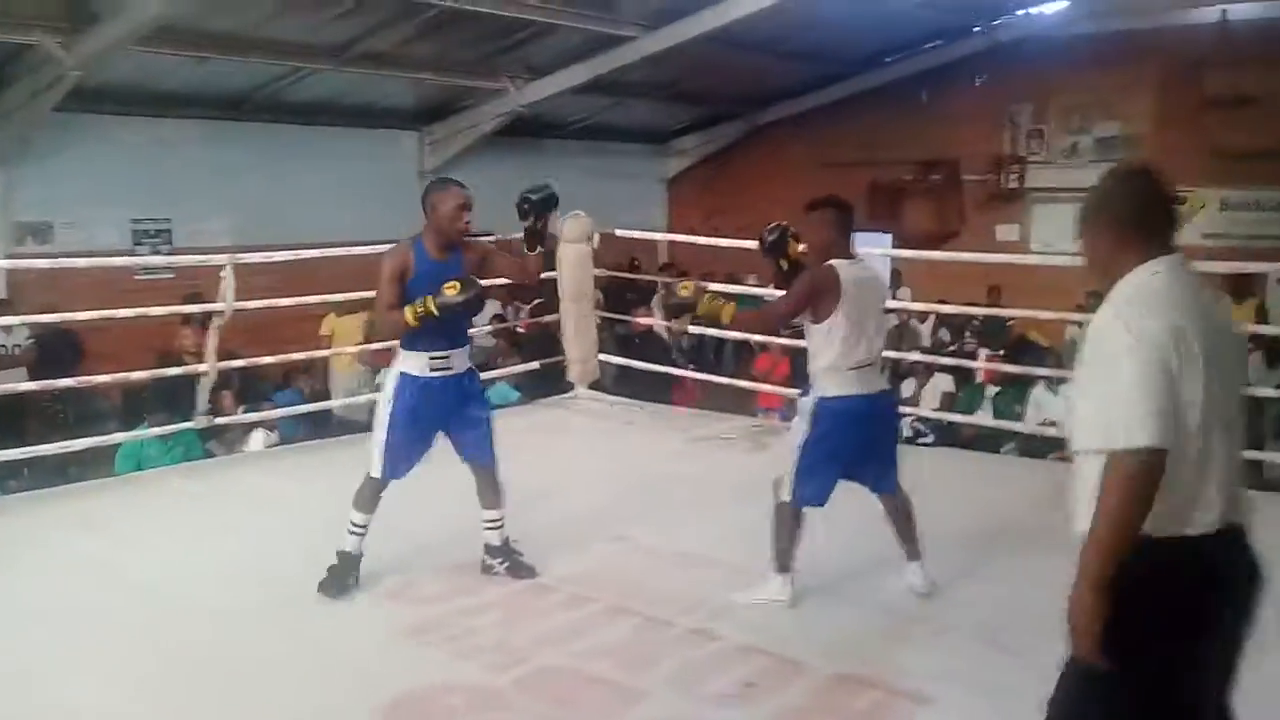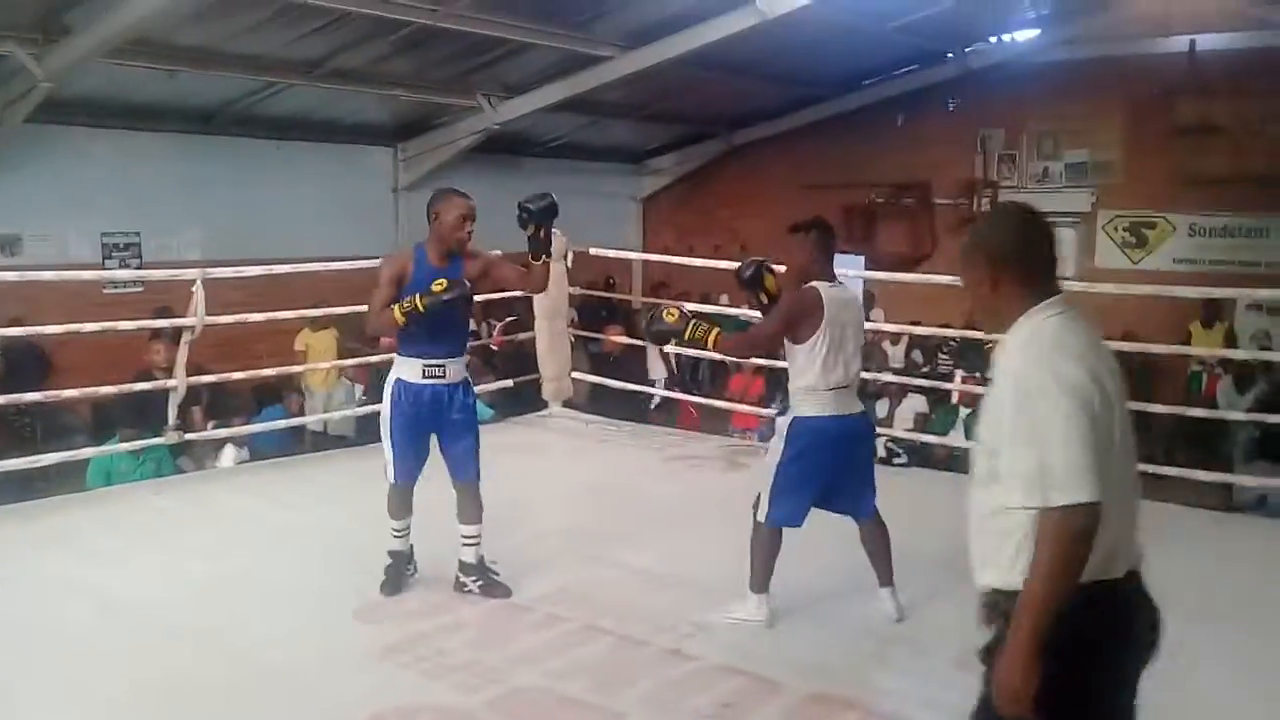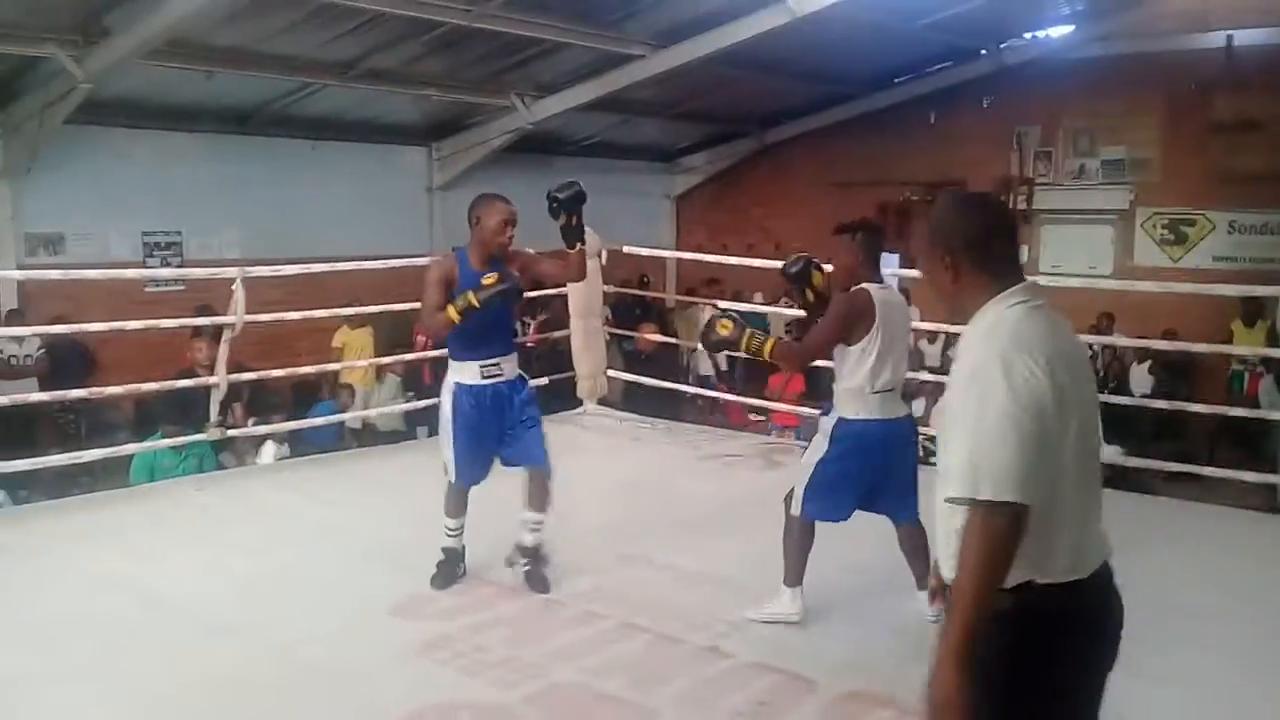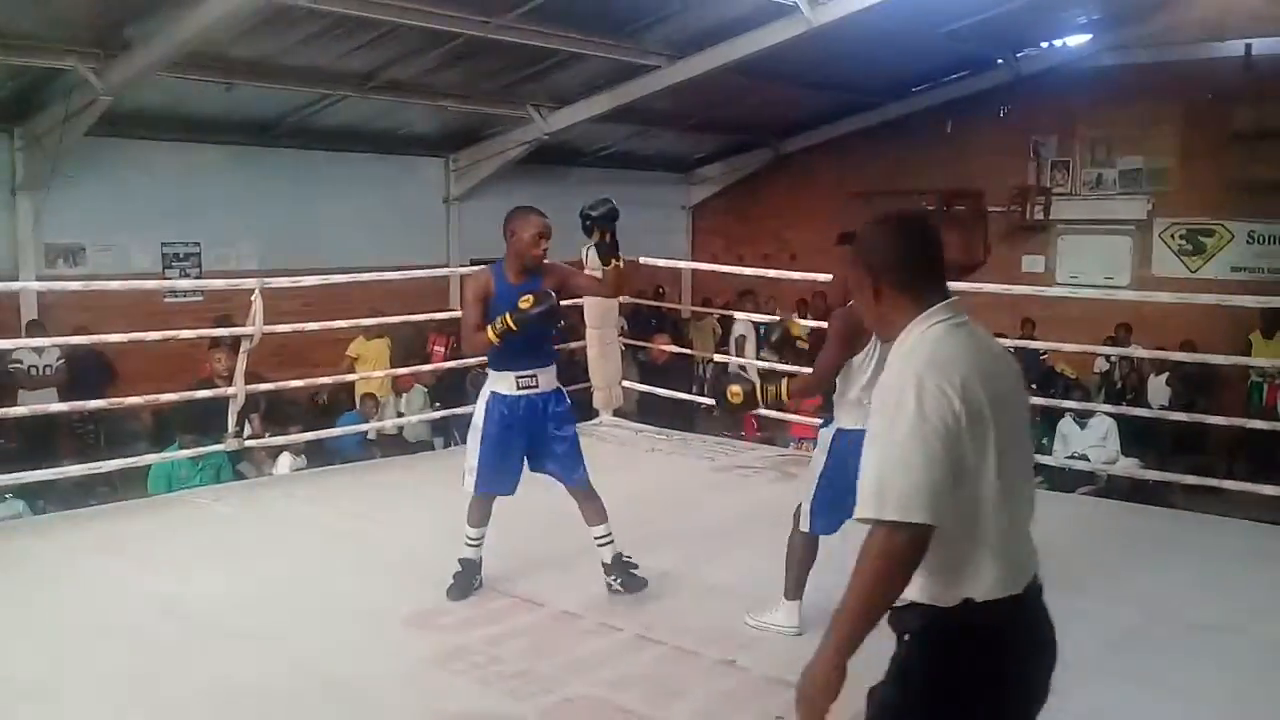
dt=0.2s
person 1, frame 1
left shoulder: (1129, 314)
right shoulder: (1207, 306)
left elbow: (1136, 461)
left wrist: (1090, 582)
left hip: (1161, 572)
right hip: (1222, 558)
person 1, frame 2
left shoulder: (1039, 359)
right shoulder: (1073, 339)
left elbow: (1069, 514)
left wrist: (1022, 643)
right wrist: (1007, 595)
left hip: (1071, 624)
right hip: (1109, 606)
person 1, frame 3
left shoulder: (996, 351)
right shoulder: (1045, 328)
left elbow: (997, 514)
left wrist: (953, 654)
right wrist: (958, 566)
left hip: (1033, 617)
right hip: (1074, 600)
person 1, frame 4
left shoulder: (917, 373)
right shoulder: (984, 352)
left elbow: (900, 534)
left wrist: (831, 658)
left hip: (961, 640)
right hip: (1009, 619)
person 2, frame 1
left shoulder: (473, 253)
right shoulder: (400, 258)
left elbow: (529, 275)
right elbow: (384, 324)
left wrist: (536, 229)
right wrist: (435, 303)
left hip: (459, 376)
right hip: (412, 377)
left knee: (485, 465)
right knee: (381, 474)
left ankle: (496, 549)
right ankle: (348, 556)
person 2, frame 2
left shoulder: (476, 264)
right shoulder: (400, 263)
left elbow: (536, 285)
right elbow: (374, 323)
left wrist: (539, 237)
right wrist: (423, 300)
left hip: (455, 386)
right hip: (408, 386)
left knee: (467, 481)
right knee: (401, 480)
left ankle: (471, 567)
right ankle: (401, 557)
person 2, frame 3
left shoulder: (517, 263)
right shoulder: (445, 269)
left elbow: (575, 273)
right elbow: (430, 326)
left wrist: (572, 227)
right wrist: (476, 298)
left hip: (510, 383)
right hip: (466, 387)
left knee: (539, 468)
right knee: (461, 480)
left ankle: (528, 551)
right ankle: (453, 553)
person 2, frame 4
left shoulder: (553, 275)
right shoulder: (481, 283)
left elbow: (610, 289)
right elbow: (470, 344)
left wrist: (606, 242)
right wrist: (514, 319)
left hip: (548, 396)
right hip: (503, 398)
left knee: (580, 485)
right knee: (485, 490)
left ankle: (613, 564)
right ankle: (470, 565)
person 3, frame 1
left shoulder: (821, 277)
right shoulder: (871, 276)
left elbow: (765, 321)
left wrist: (704, 302)
right wrist: (788, 261)
left hip: (833, 404)
right hip: (876, 398)
left knee: (789, 491)
right knee: (888, 486)
left ankle: (780, 582)
right ankle: (916, 569)
person 3, frame 2
left shoulder: (803, 298)
right shoulder: (850, 299)
left elbow: (748, 346)
left wrist: (686, 327)
right wrist: (769, 298)
left hip: (811, 425)
right hip: (852, 420)
left knee: (767, 512)
right knee: (865, 510)
left ankle: (757, 603)
right ankle: (888, 594)
person 3, frame 3
left shoulder: (853, 301)
right shoulder: (897, 301)
left elbow: (802, 355)
left wrist: (741, 337)
right wrist: (814, 298)
left hip: (854, 427)
right hip: (896, 423)
left knee: (799, 505)
right knee: (904, 513)
left ankle: (790, 599)
right ankle: (929, 596)
person 3, frame 4
left shoulder: (849, 316)
left elbow: (817, 383)
left wrist: (755, 394)
right wrist: (802, 343)
left hip: (853, 436)
left knee: (806, 520)
left ankle: (788, 611)
